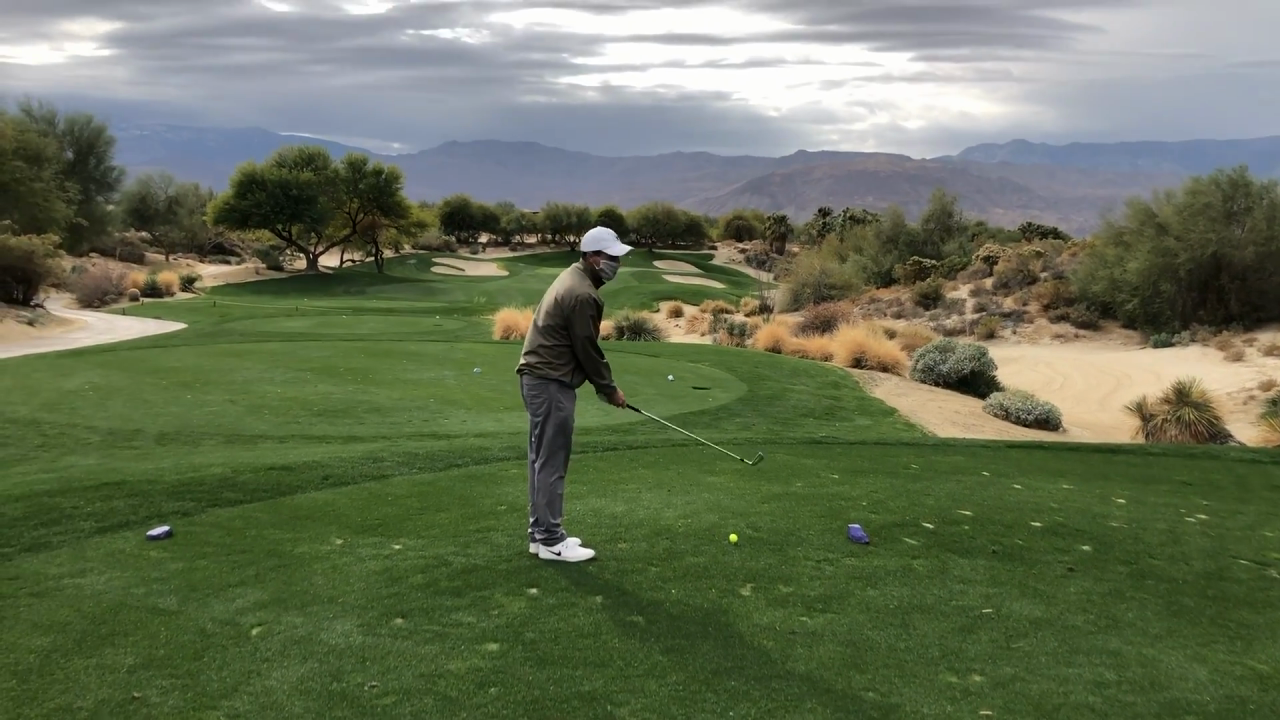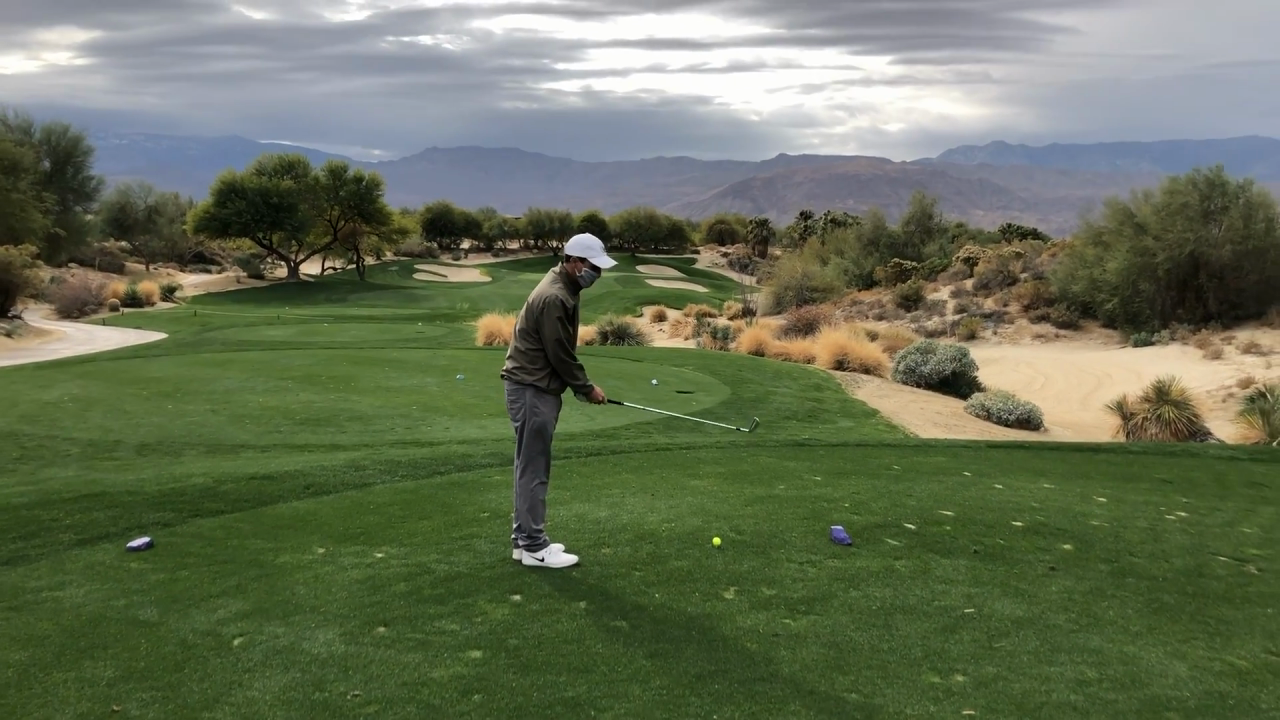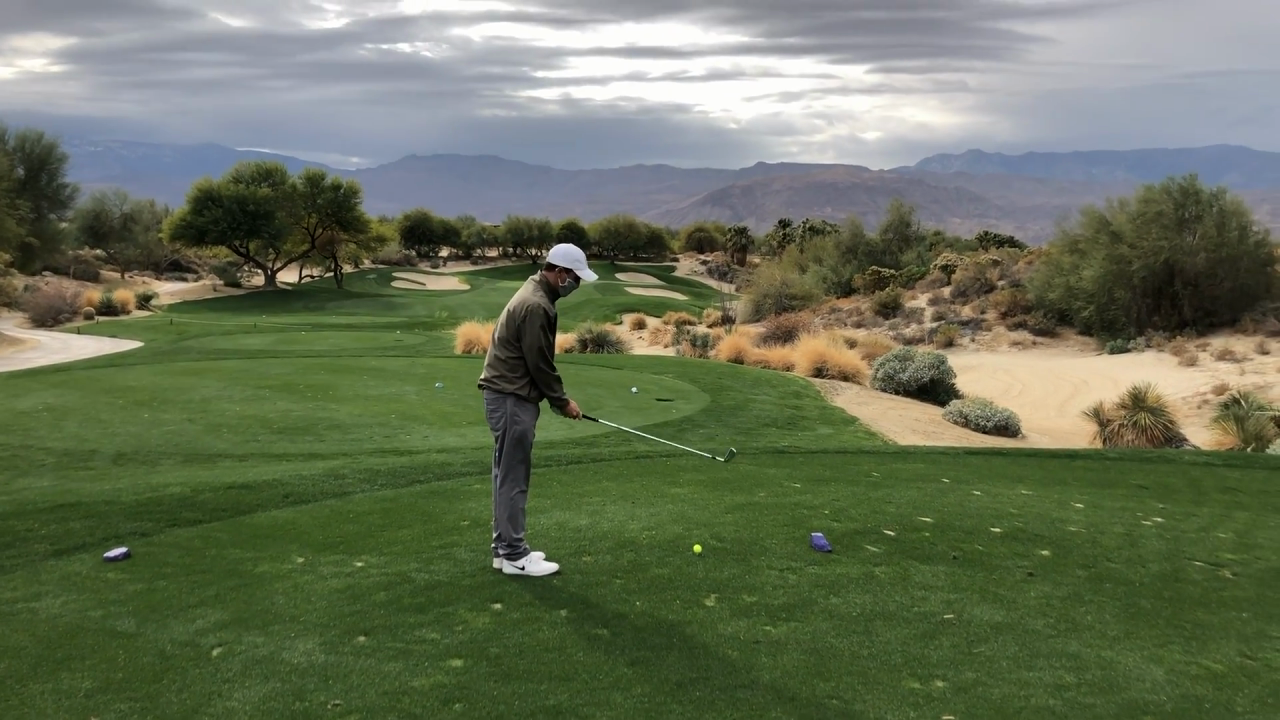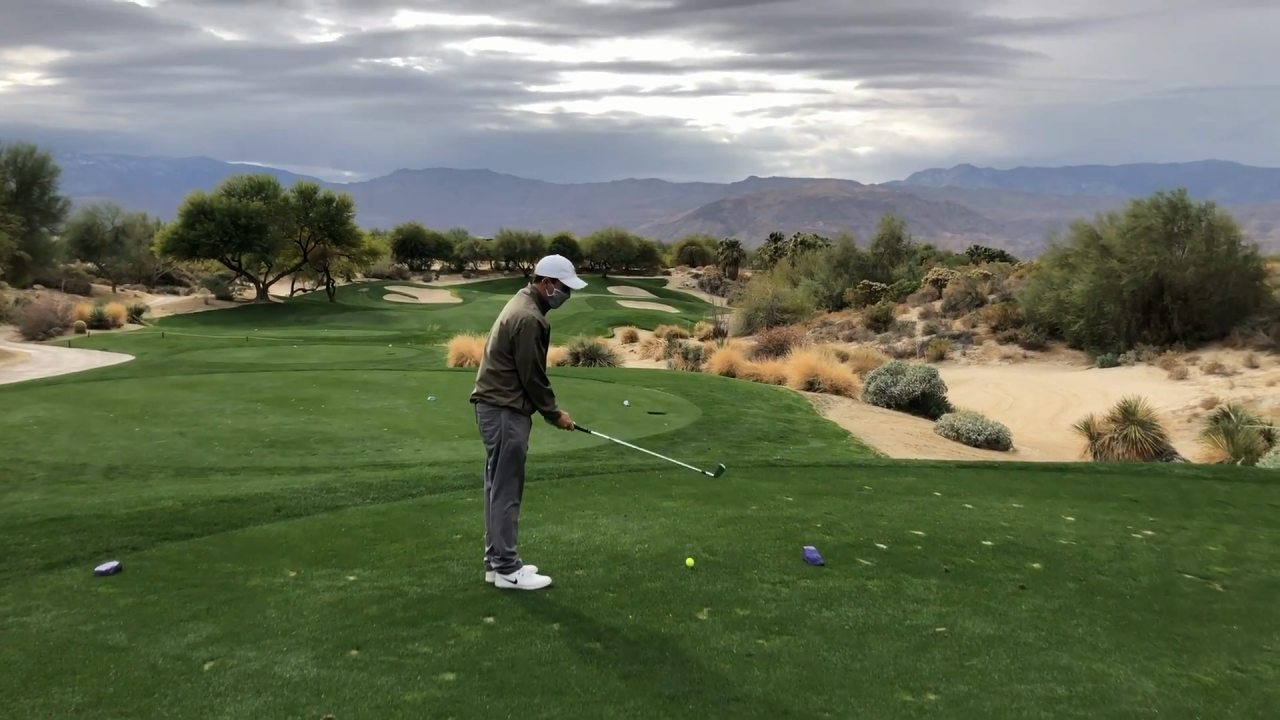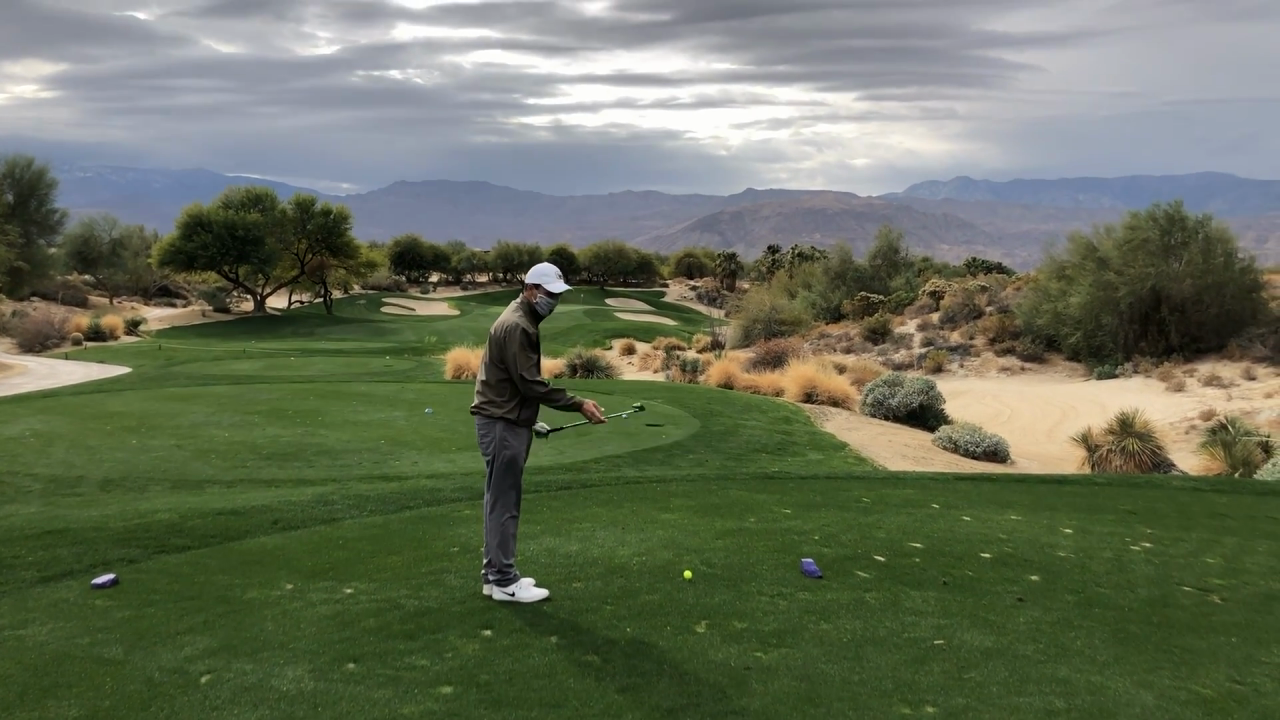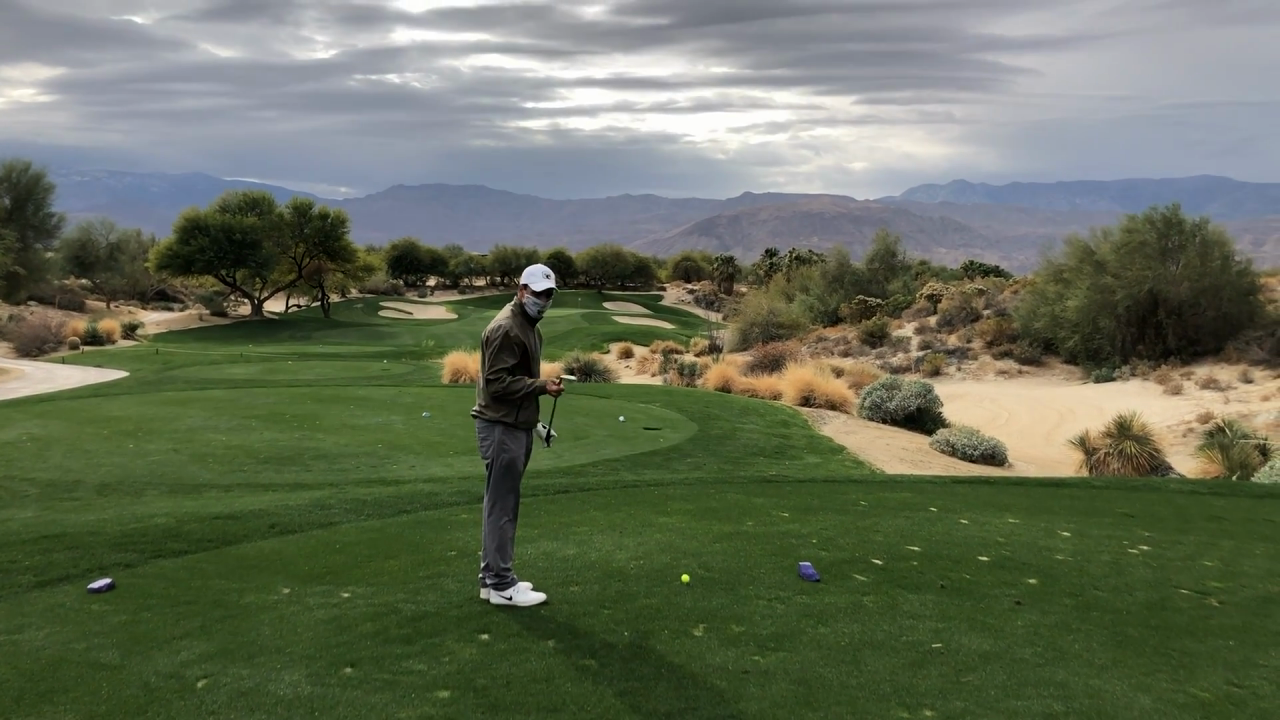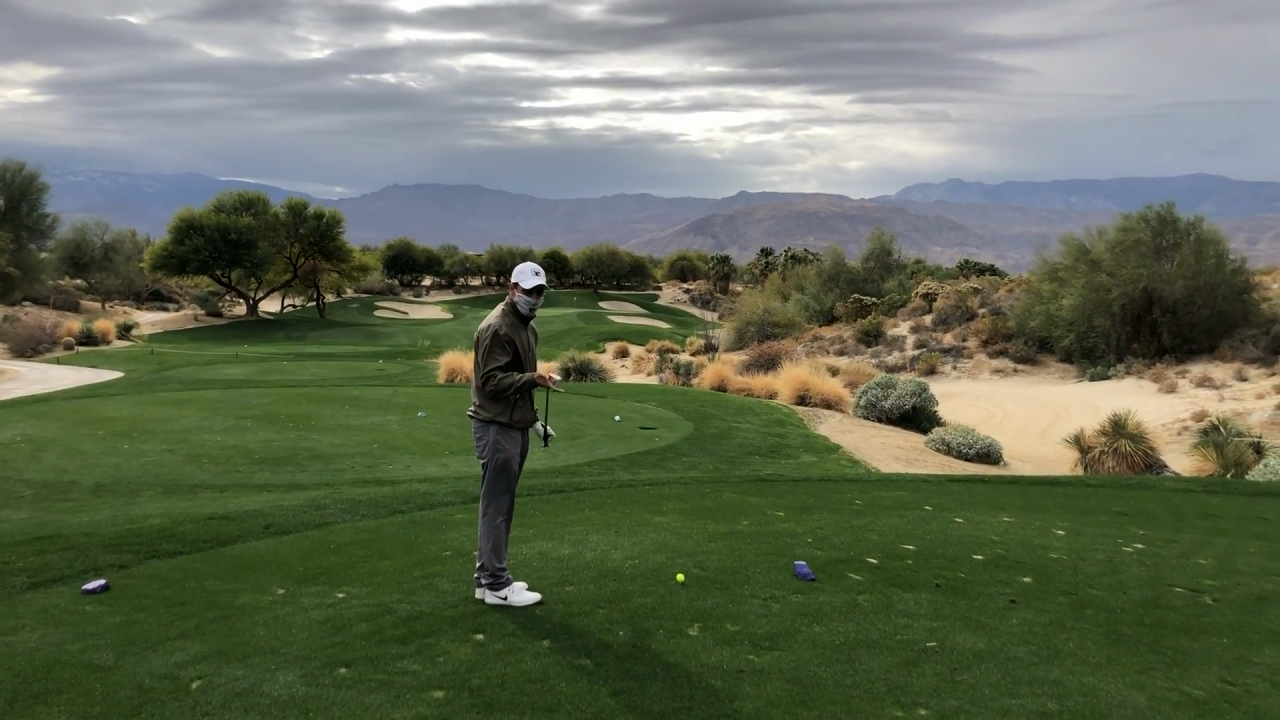
dt=0.4s
person 1, frame 1
left shoulder: (571, 277)
right shoulder: (584, 295)
right elbow: (587, 349)
left wrist: (601, 384)
right wrist: (609, 389)
left hip: (537, 377)
right hip: (551, 383)
left knee: (542, 459)
right knee: (552, 463)
left ankle: (541, 532)
right ankle: (551, 541)
person 1, frame 2
left shoulder: (561, 288)
right shoulder: (554, 297)
right elbow: (560, 354)
left wrist: (581, 385)
right wrist: (587, 387)
left hip: (536, 387)
right hip: (532, 390)
left knee: (531, 466)
right knee: (534, 468)
left ankle: (525, 538)
right ankle: (533, 547)
person 1, frame 3
left shoulder: (535, 293)
right shoulder: (536, 305)
right elbow: (539, 363)
left wrist: (556, 398)
right wrist: (561, 401)
left hip: (509, 394)
right hip: (511, 398)
left knee: (508, 474)
right knee: (514, 476)
left ankle: (505, 546)
right ankle: (514, 555)
person 1, frame 4
left shoulder: (522, 304)
right shoulder: (530, 319)
right elbow: (532, 375)
left wrist: (548, 409)
right wrist: (553, 413)
left hip: (498, 406)
right hip: (504, 411)
left knee: (500, 486)
right knee: (507, 489)
left ankle: (497, 559)
right ankle: (506, 568)
person 1, frame 5
left shoulder: (522, 320)
right shoulder: (516, 325)
right elbow: (530, 383)
left wrist: (532, 420)
right wrist: (578, 404)
left hip: (507, 420)
right hip: (502, 423)
left knee: (500, 499)
right knee: (504, 501)
left ankle: (495, 572)
right ankle: (504, 581)
person 1, frame 6
left shoulder: (529, 327)
right shoulder: (505, 328)
right elbow: (498, 384)
left wrist: (534, 421)
right wrist: (542, 386)
left hip: (515, 425)
right hip: (501, 427)
left knee: (501, 503)
right knee: (502, 504)
left ankle: (493, 576)
right ankle: (501, 585)
person 1, frame 7
left shoulder: (526, 327)
right shoulder: (495, 328)
right elbow: (492, 381)
left wrist: (533, 418)
right wrist: (533, 379)
left hip: (514, 425)
right hip: (496, 427)
left knee: (499, 503)
right knee: (497, 504)
left ankle: (488, 576)
right ankle: (496, 585)
